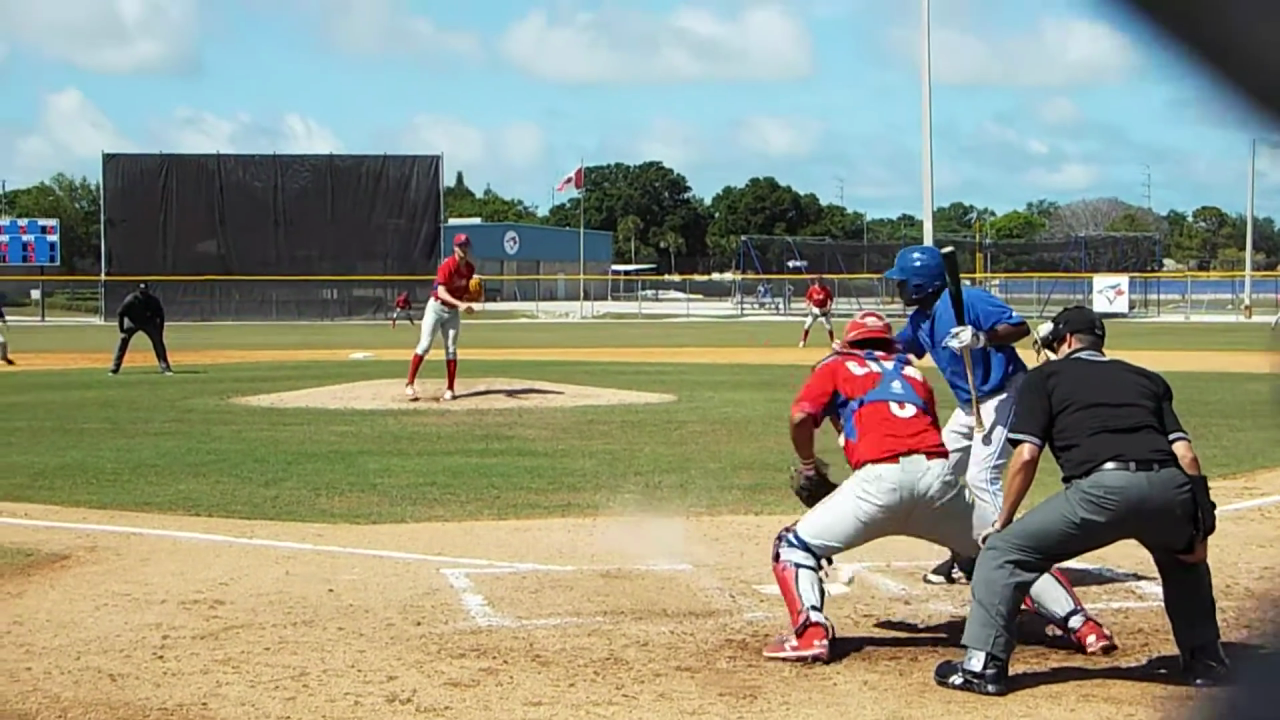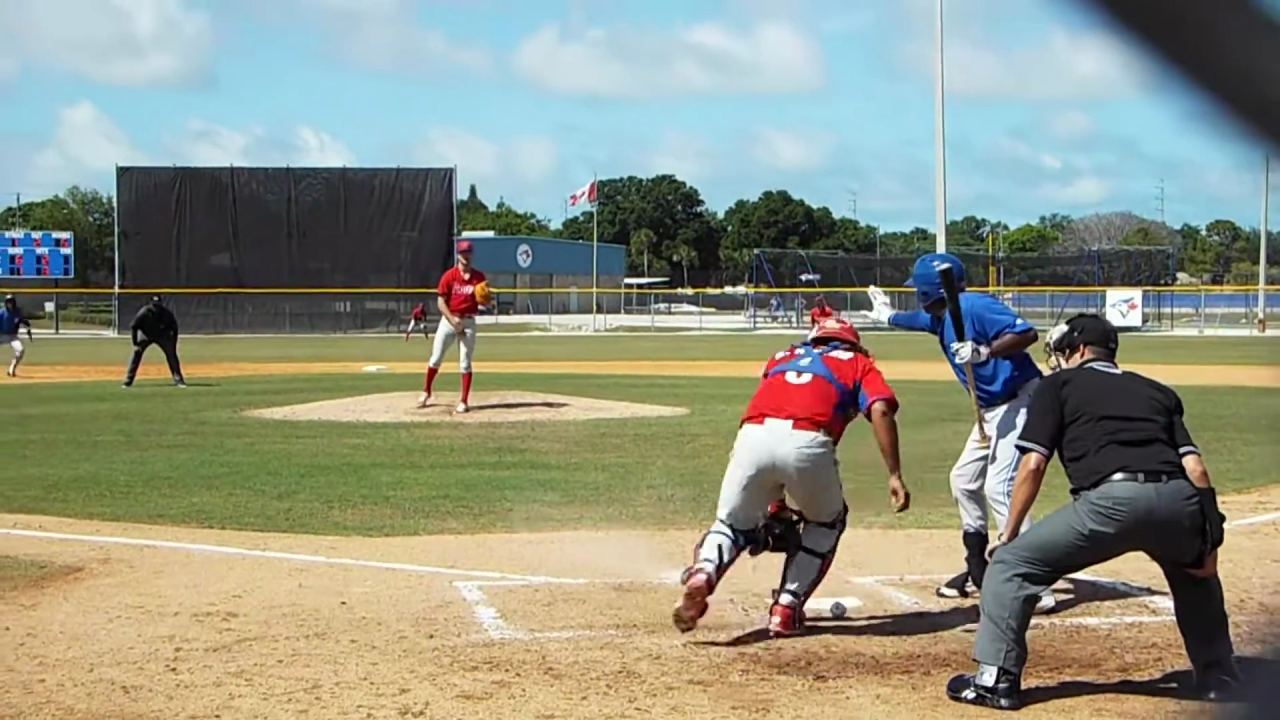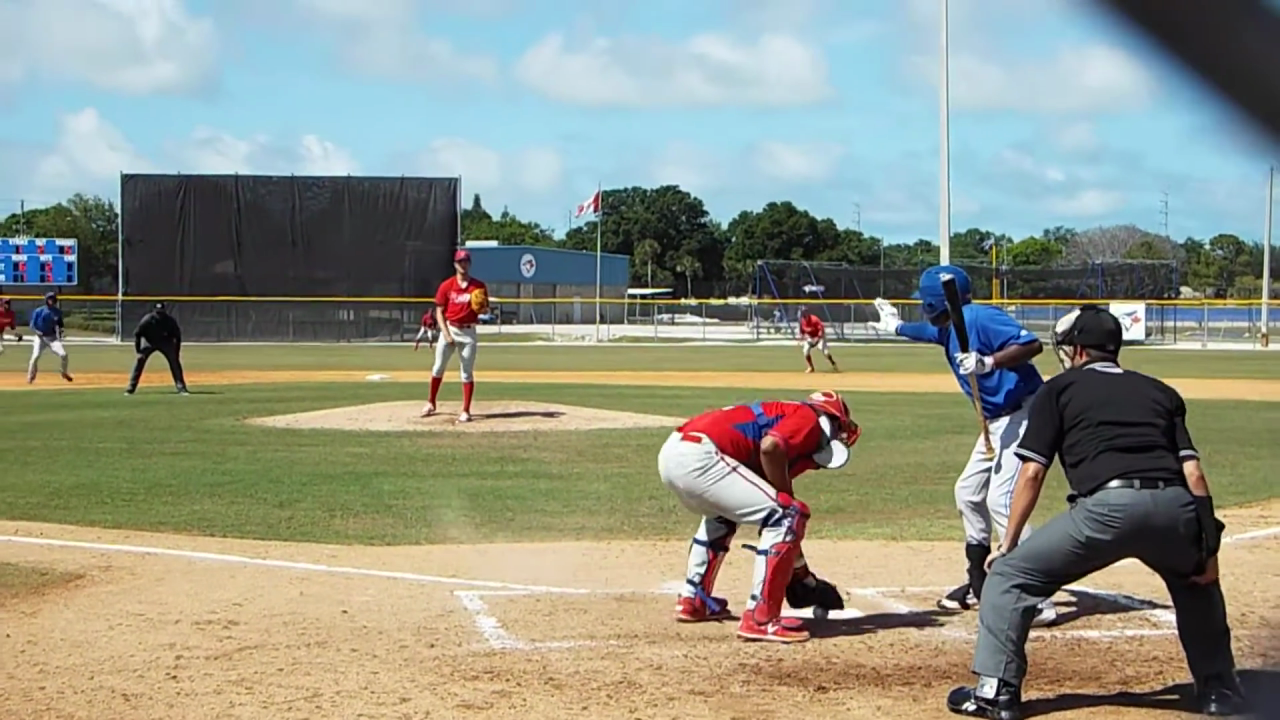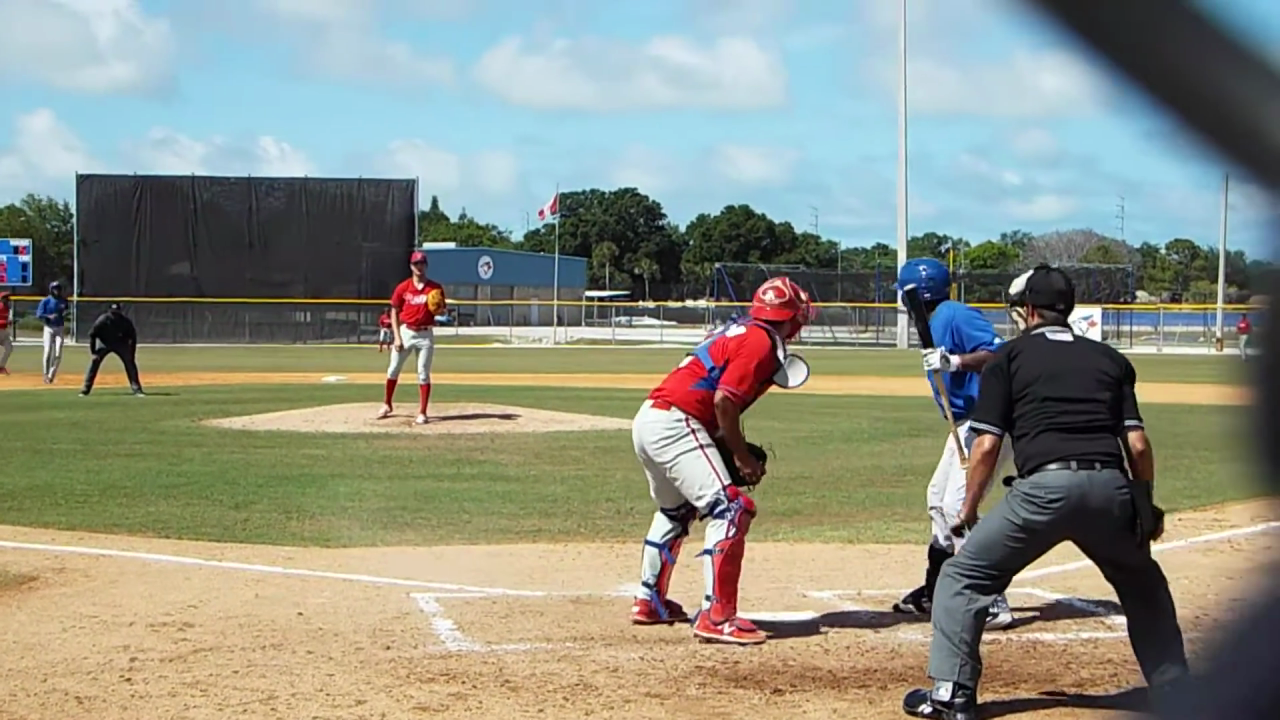
dt=0.4s
person 1, frame 1
left shoulder: (1046, 376)
right shoulder: (1147, 379)
left elbow: (1026, 456)
right elbow: (1185, 454)
left wrist: (1002, 522)
right wrist: (1199, 526)
left hip: (1102, 489)
right hip: (1170, 488)
left knee: (1002, 551)
right knee: (1184, 556)
left ankle: (983, 666)
right ankle: (1206, 661)
person 1, frame 2
left shoulder: (1058, 385)
right shoulder: (1158, 391)
left elbow: (1033, 465)
right elbow: (1195, 469)
left wrist: (1008, 533)
right wrist: (1207, 541)
left hip: (1111, 500)
right hip: (1178, 502)
left knee: (1011, 563)
right knee: (1194, 570)
left ankle: (995, 679)
right ankle: (1218, 676)
person 1, frame 3
left shoulder: (1059, 389)
right shoulder: (1160, 391)
left elbow: (1032, 471)
right elbow: (1192, 472)
left wrist: (1010, 541)
right wrist: (1206, 546)
left hip: (1107, 506)
right hip: (1174, 507)
left knee: (1010, 575)
right knee: (1196, 582)
person 1, frame 4
left shoulder: (1009, 357)
right shoulder: (1110, 359)
left elbow: (985, 445)
right elbow: (1138, 445)
left wrist: (968, 510)
right wrist: (1147, 509)
left hip: (1044, 486)
right hip: (1109, 487)
left knee: (963, 577)
right knee: (1144, 585)
person 2, frame 1
left shoulder: (964, 299)
right shoulder: (920, 319)
left elbow: (1019, 327)
right elbow: (905, 349)
left wrist: (980, 339)
left hip: (999, 399)
right hip: (969, 405)
left knee: (981, 479)
right ankle: (963, 558)
person 2, frame 2
left shoulder: (973, 305)
right shoulder: (943, 318)
left elbow: (1028, 334)
right elbow: (922, 319)
left wrist: (984, 352)
right wrist: (890, 316)
left hip: (1021, 402)
right hip: (993, 409)
left knee: (999, 487)
right knee: (964, 480)
right ankle: (978, 572)
person 2, frame 3
left shoulder: (980, 317)
right shoulder: (950, 329)
left elbow: (1032, 345)
right elbow: (933, 331)
left wrist: (989, 362)
right wrist: (898, 326)
left hip: (1024, 416)
right hip: (998, 421)
left knee: (1001, 500)
right knee: (968, 492)
left ankle: (1036, 602)
right ankle: (979, 584)
person 2, frame 4
left shoulder: (957, 315)
right shoulder: (937, 322)
left wrist: (956, 362)
right hip: (965, 423)
left knee: (958, 506)
right knee: (939, 499)
left ankle: (992, 606)
right ankle: (933, 591)
person 3, frame 1
left shoulder: (836, 367)
right shoulder: (913, 374)
left elbow: (801, 417)
left wrist: (807, 465)
left hip: (881, 479)
right hip: (937, 476)
left knee: (793, 548)
left ankle: (811, 636)
person 3, frame 2
left shoulder: (782, 358)
right shoulder: (861, 365)
right elbow: (880, 410)
left wrist: (776, 500)
right wrist: (895, 477)
left hip: (753, 437)
right hip: (807, 443)
left knee: (729, 527)
right knee: (825, 520)
left ankle: (704, 573)
right ankle: (786, 610)
person 3, frame 3
right shoulder: (807, 419)
right elbow: (769, 447)
left wrist: (801, 568)
right wrist: (785, 498)
left hip: (674, 451)
right hip: (699, 456)
left knee: (723, 511)
right knee: (782, 517)
left ankle: (693, 600)
right ankle: (761, 618)
person 3, frame 4
left shoulder: (741, 333)
right shoulder: (760, 341)
right elbow: (724, 401)
left wrist: (737, 452)
right wrist: (741, 456)
left hip: (650, 420)
right hip: (673, 425)
left knee: (674, 512)
right knee: (730, 512)
left ankle: (650, 602)
right ankle: (717, 617)
